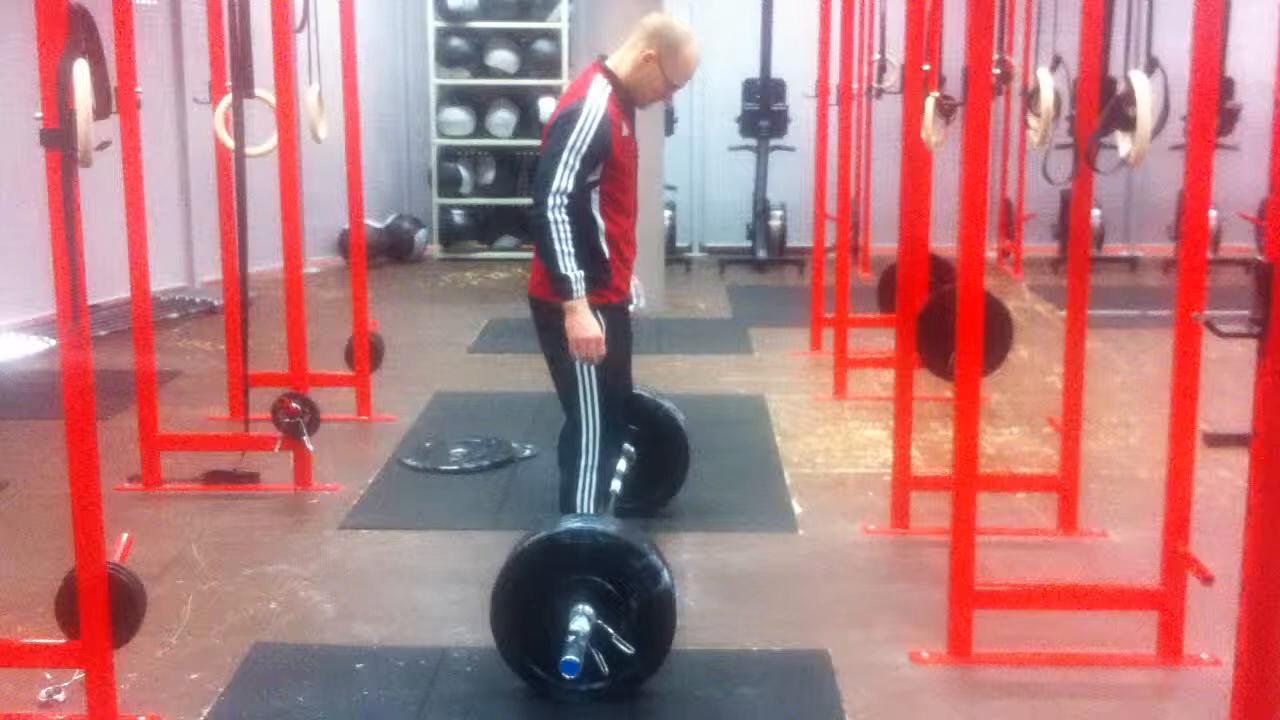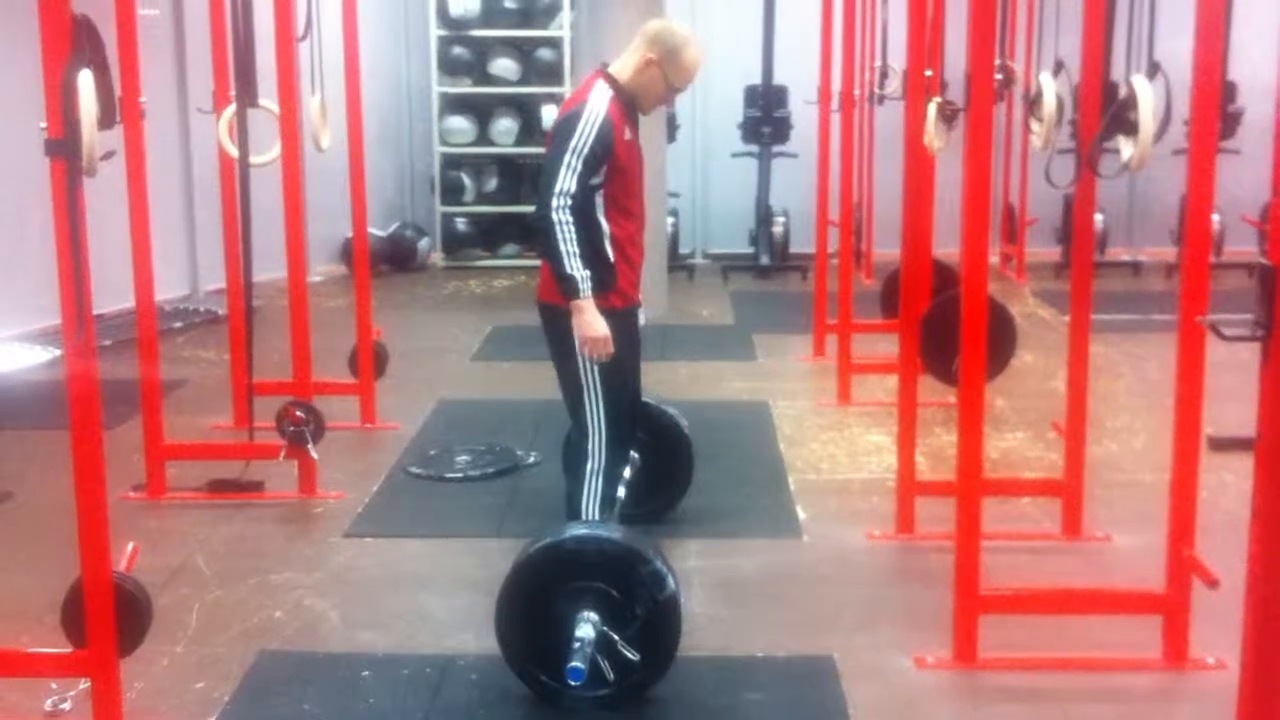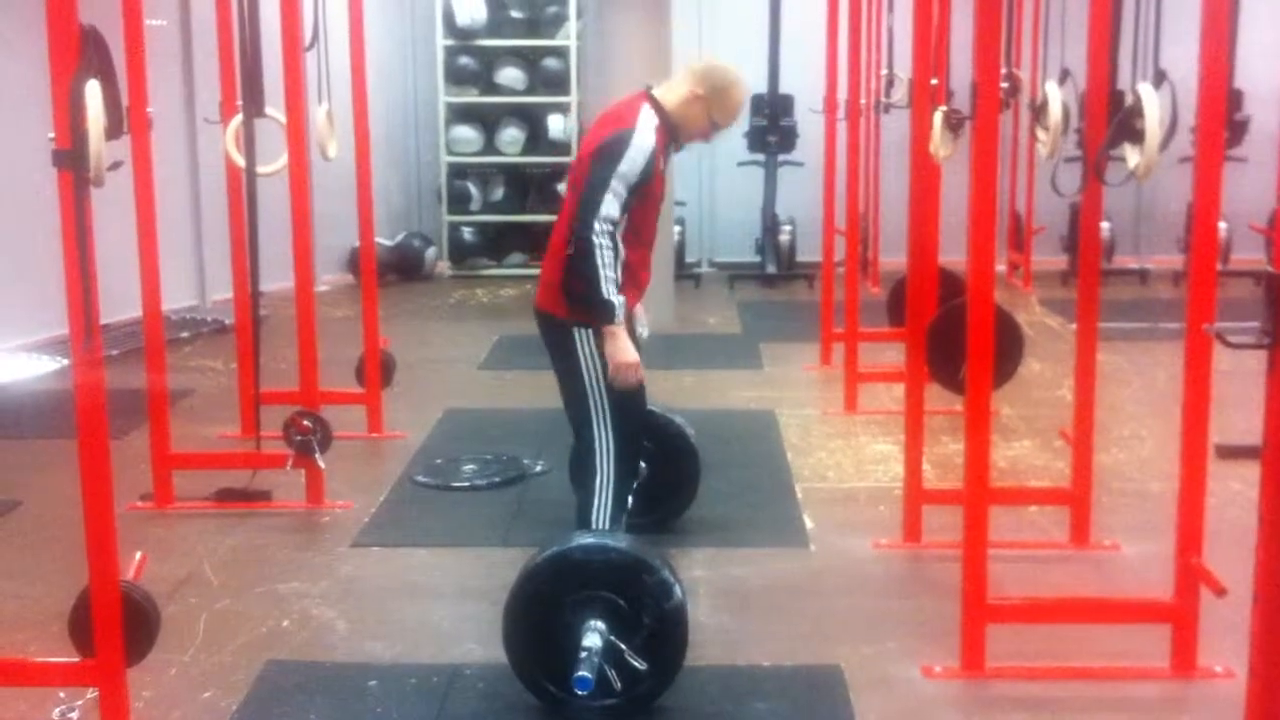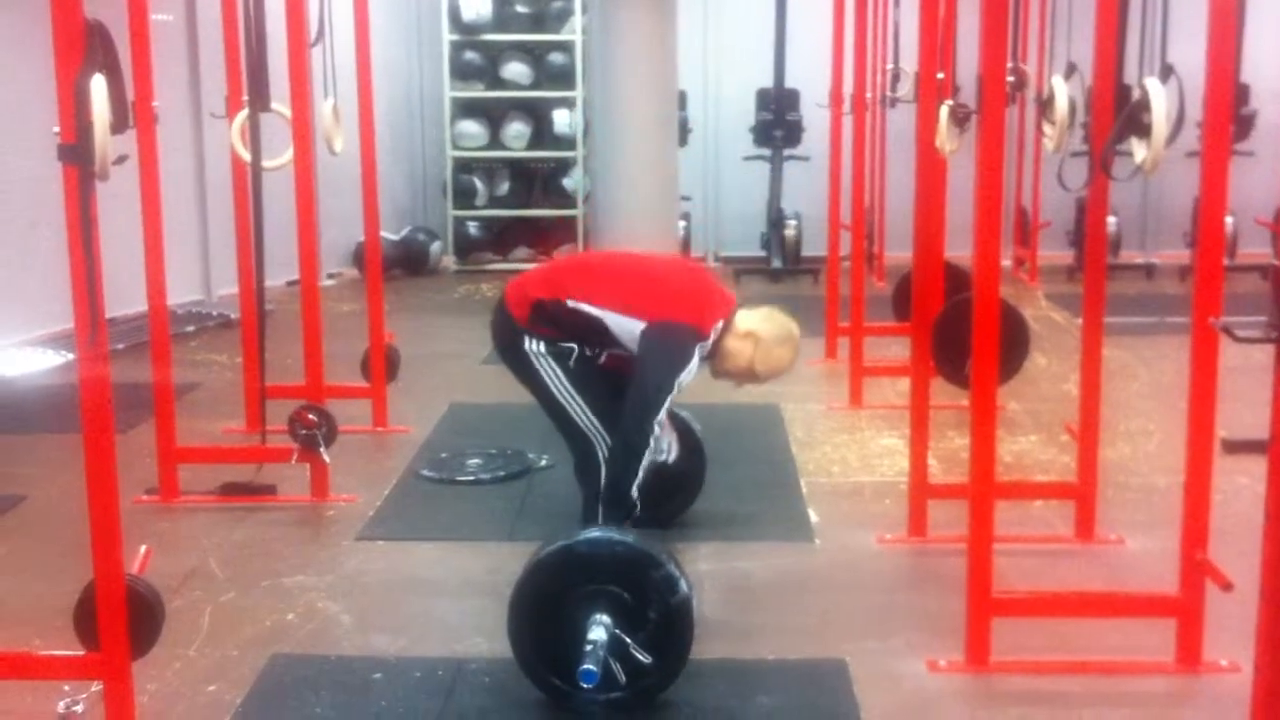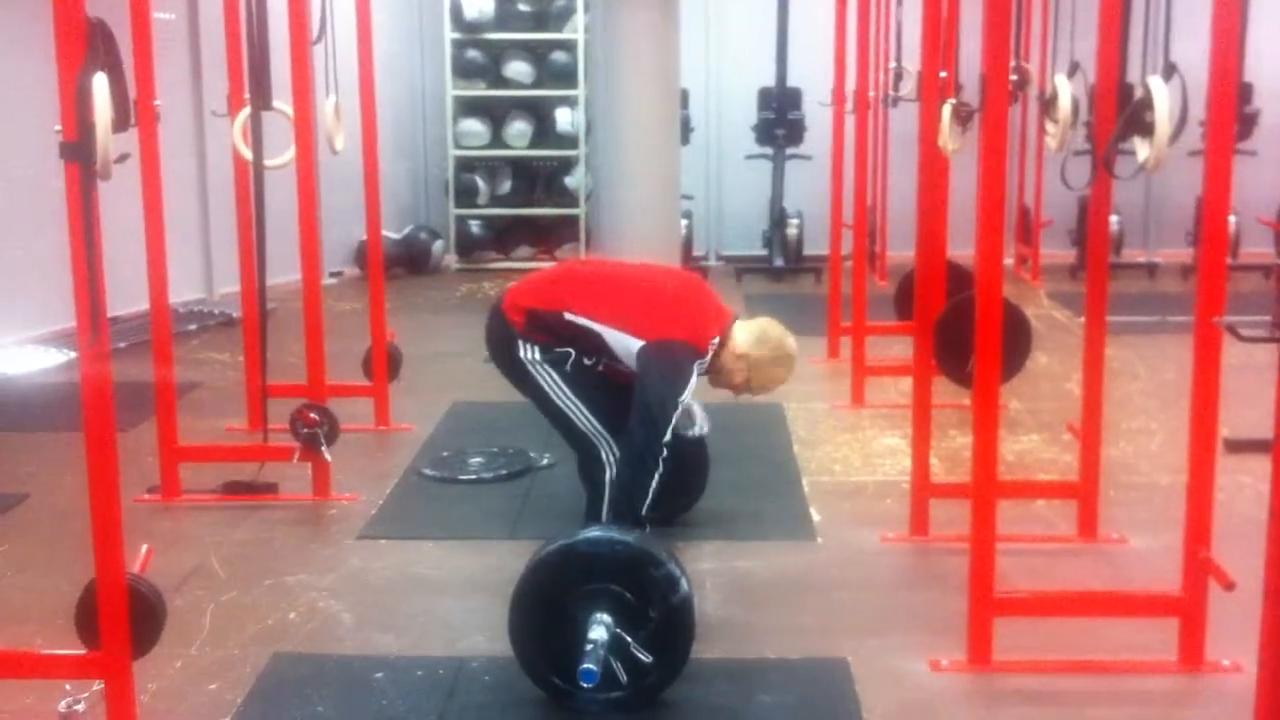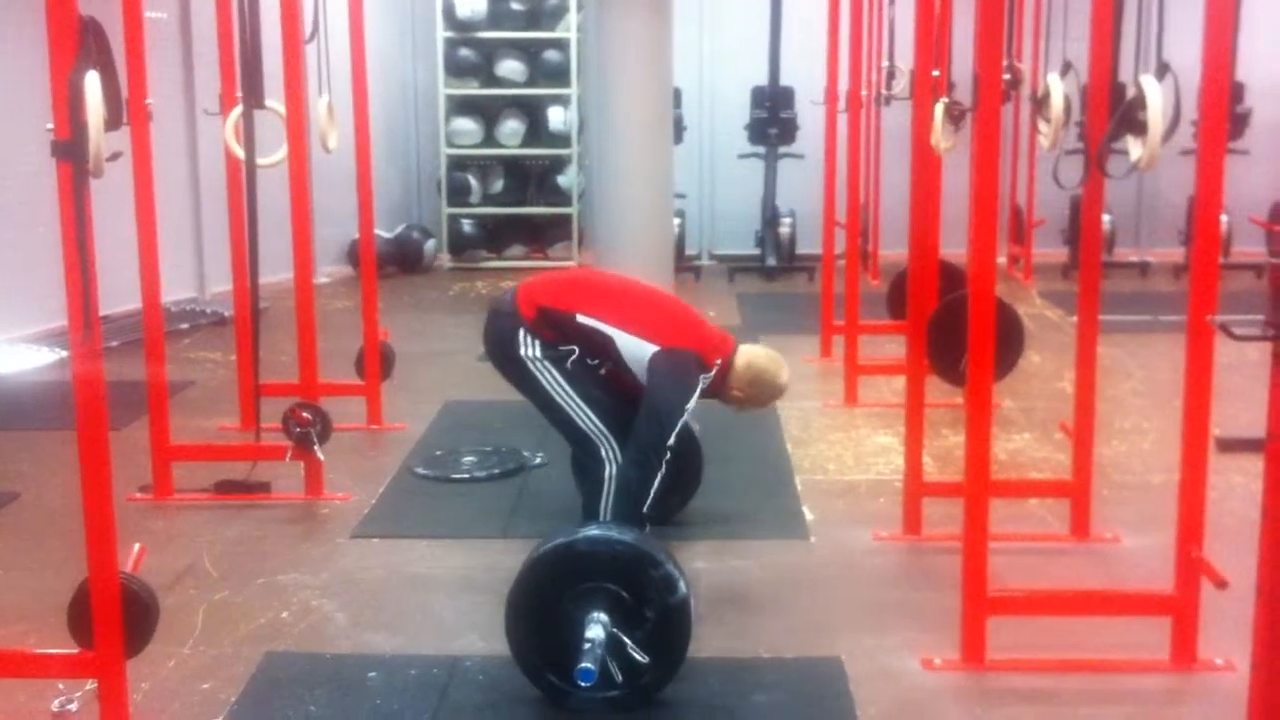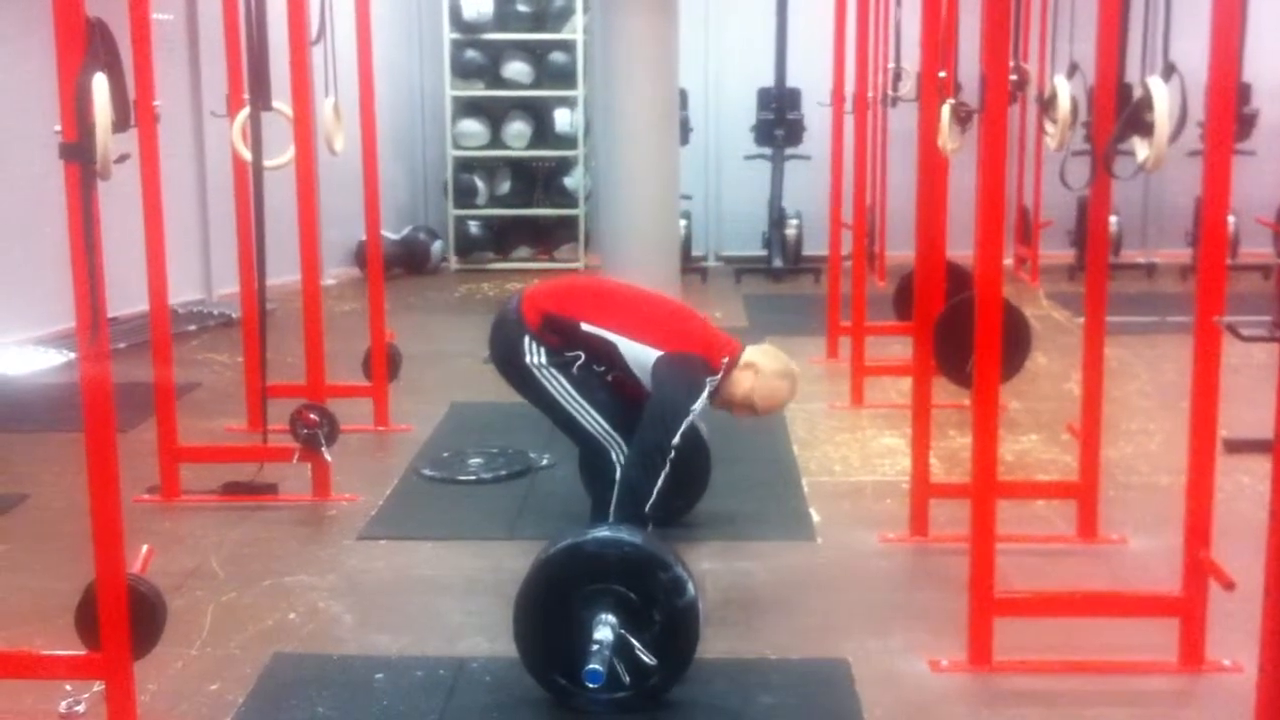
dt=0.7s
person 1, frame 1
left shoulder: (614, 101)
right shoulder: (590, 109)
right elbow: (550, 208)
left wrist: (621, 271)
right wrist: (575, 306)
left hip: (603, 294)
right hip: (578, 304)
left knee: (612, 414)
right knee: (592, 426)
left ankle: (595, 522)
person 1, frame 2
left shoulder: (619, 110)
right shoulder: (591, 114)
right elbow: (554, 211)
right wrist: (582, 305)
left hip: (614, 300)
right hip: (587, 308)
left knee: (621, 422)
right knee: (600, 433)
left ankle: (602, 528)
person 1, frame 3
left shoulder: (646, 125)
right shoulder: (637, 137)
right elbow: (592, 232)
left wrist: (626, 297)
right wrist: (613, 331)
left hip: (593, 306)
right hip: (576, 314)
left knee: (626, 428)
right knee: (605, 442)
left ankle: (607, 534)
person 1, frame 4
left shoulder: (710, 300)
right shoulder: (688, 337)
right elbow: (637, 425)
left wrist: (656, 416)
right wrist: (617, 520)
left hip: (555, 308)
right hip: (529, 323)
right knee: (603, 446)
person 1, frame 5
left shoulder: (707, 315)
right shoulder: (680, 355)
right elbow: (645, 449)
left hip: (547, 312)
right hip: (522, 328)
left knee: (628, 424)
right knee: (609, 451)
person 1, frame 6
left shoulder: (703, 346)
right shoulder: (687, 370)
right elbow: (647, 453)
left hip: (542, 311)
right hip: (523, 327)
left knee: (625, 426)
right knee: (608, 450)
person 1, frame 7
left shoulder: (710, 351)
right shoulder: (691, 373)
right elbow: (648, 458)
left hip: (547, 318)
right hip: (527, 336)
left knee: (631, 432)
right knee: (619, 452)
